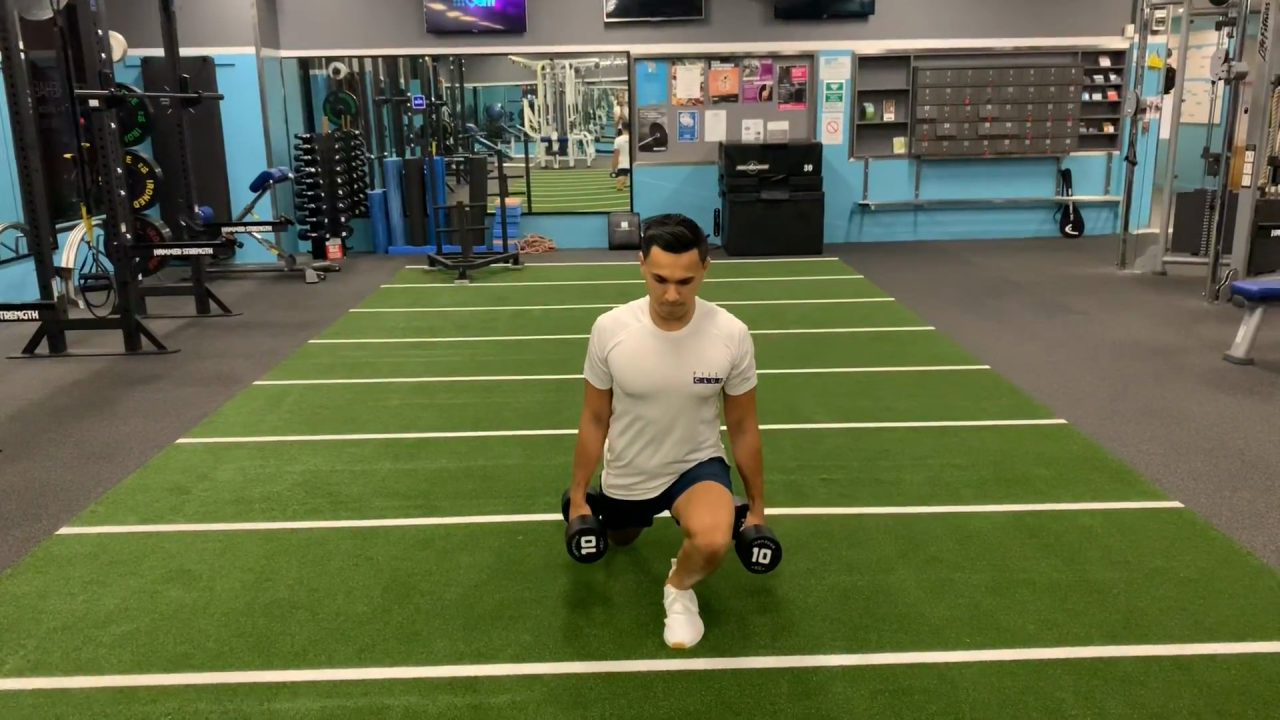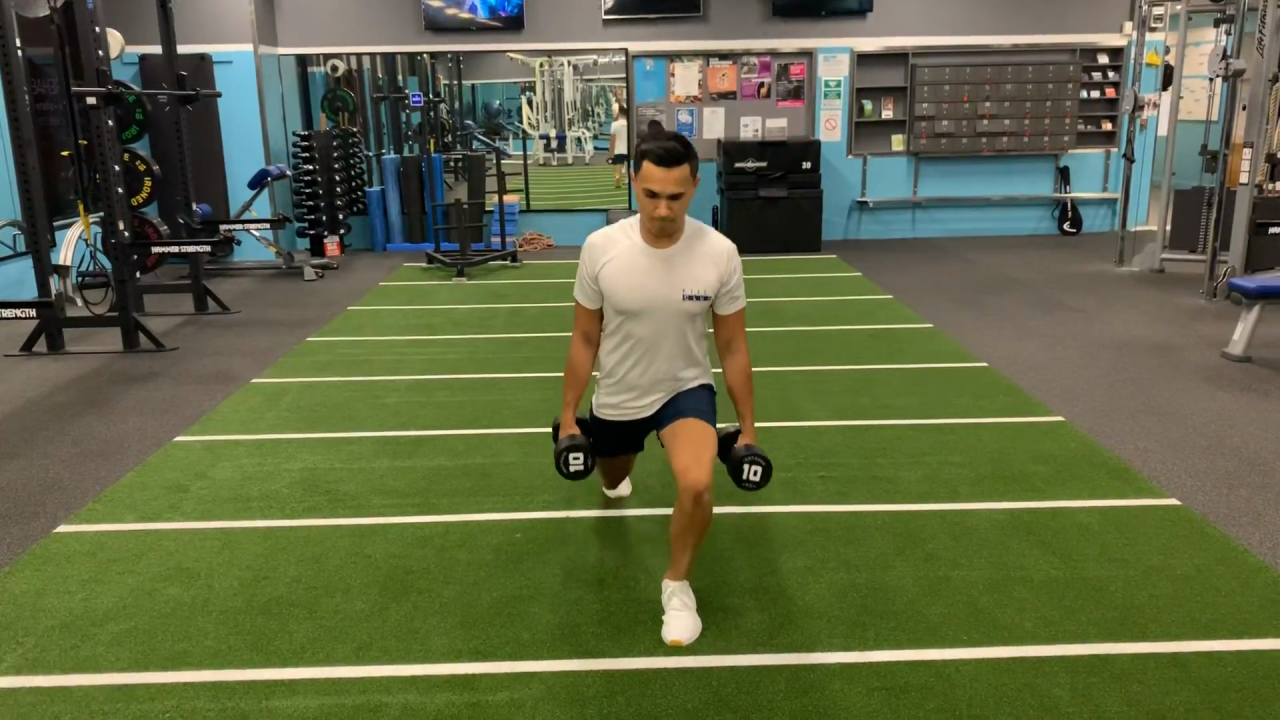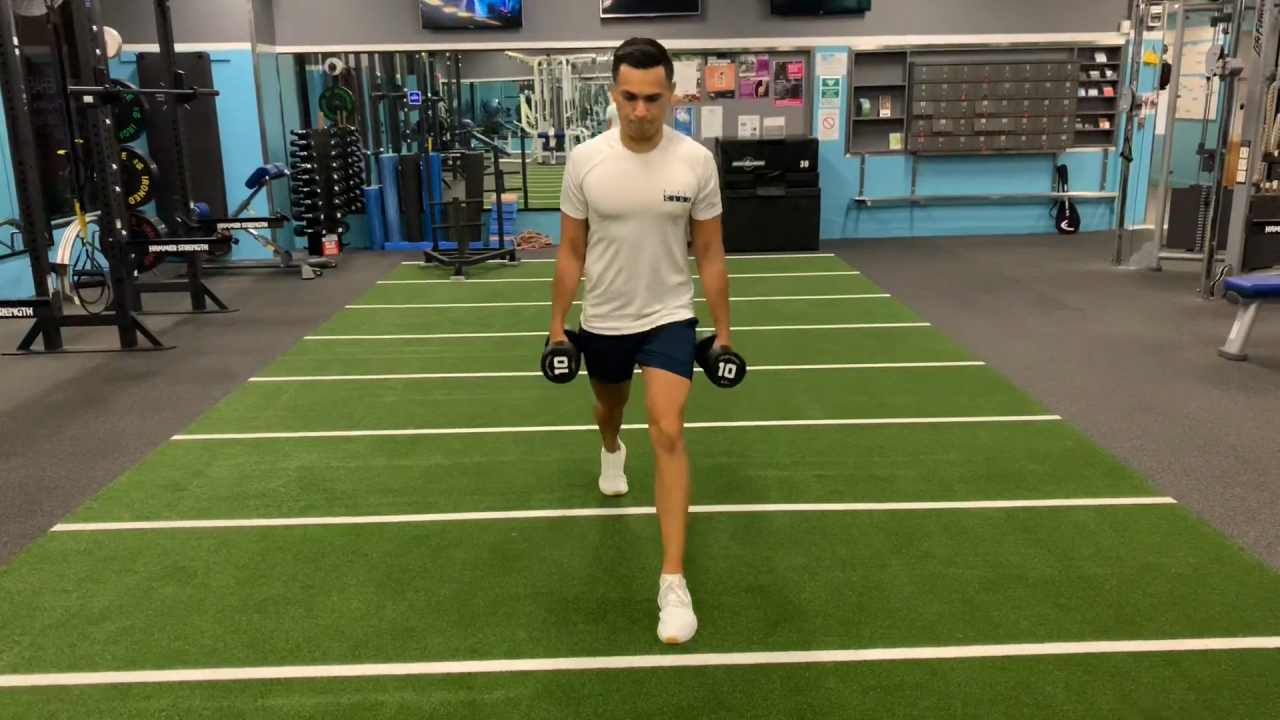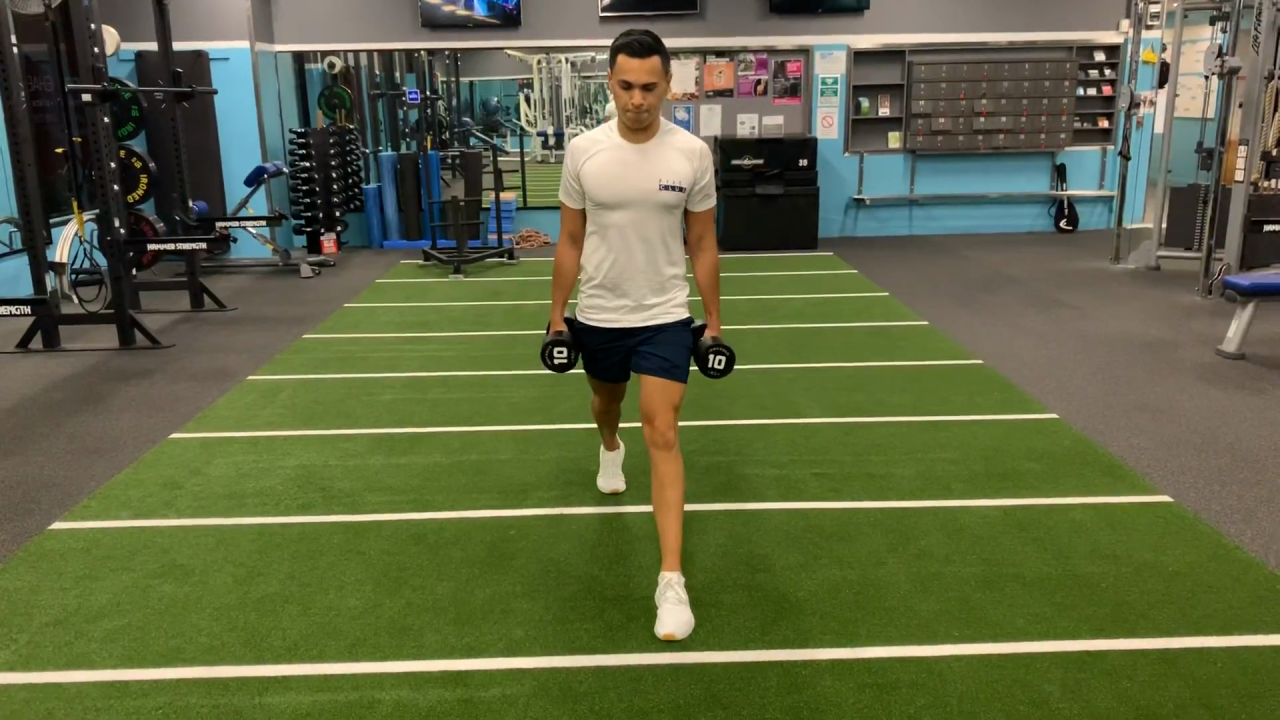
dt=0.5s
person 1, frame 1
left shoulder: (731, 335)
right shoulder: (610, 329)
left elbow: (743, 428)
right elbow: (595, 420)
left wrist: (757, 505)
right wrist: (578, 495)
left hip: (697, 465)
right hip: (627, 475)
left knee: (713, 540)
right knee: (620, 540)
left ankle: (680, 587)
right ankle: (640, 512)
person 1, frame 2
left shoulder: (719, 253)
right shoulder: (600, 248)
left elbow: (734, 347)
right elbow: (584, 340)
left wrist: (747, 426)
right wrist: (568, 415)
left hip: (687, 388)
right hip: (617, 398)
left knee: (696, 485)
right knee: (613, 477)
left ankle: (676, 583)
right ankle: (618, 472)
person 1, frame 3
left shoulder: (696, 160)
right shoulder: (585, 159)
left elbow: (710, 255)
right elbow: (571, 252)
left wrist: (724, 330)
right wrist: (556, 325)
left hip: (669, 317)
right hip: (603, 321)
left knee: (667, 435)
right knee: (608, 407)
left ankle: (673, 579)
right ankle: (611, 449)
person 1, frame 4
left shoulder: (692, 152)
right shoulder: (583, 150)
left elbow: (703, 246)
right elbow: (570, 242)
left wrist: (714, 320)
right wrist: (556, 313)
left hip: (666, 317)
right hip: (599, 316)
left knee: (662, 436)
right knee: (606, 401)
left ankle: (672, 580)
right ankle: (609, 448)
